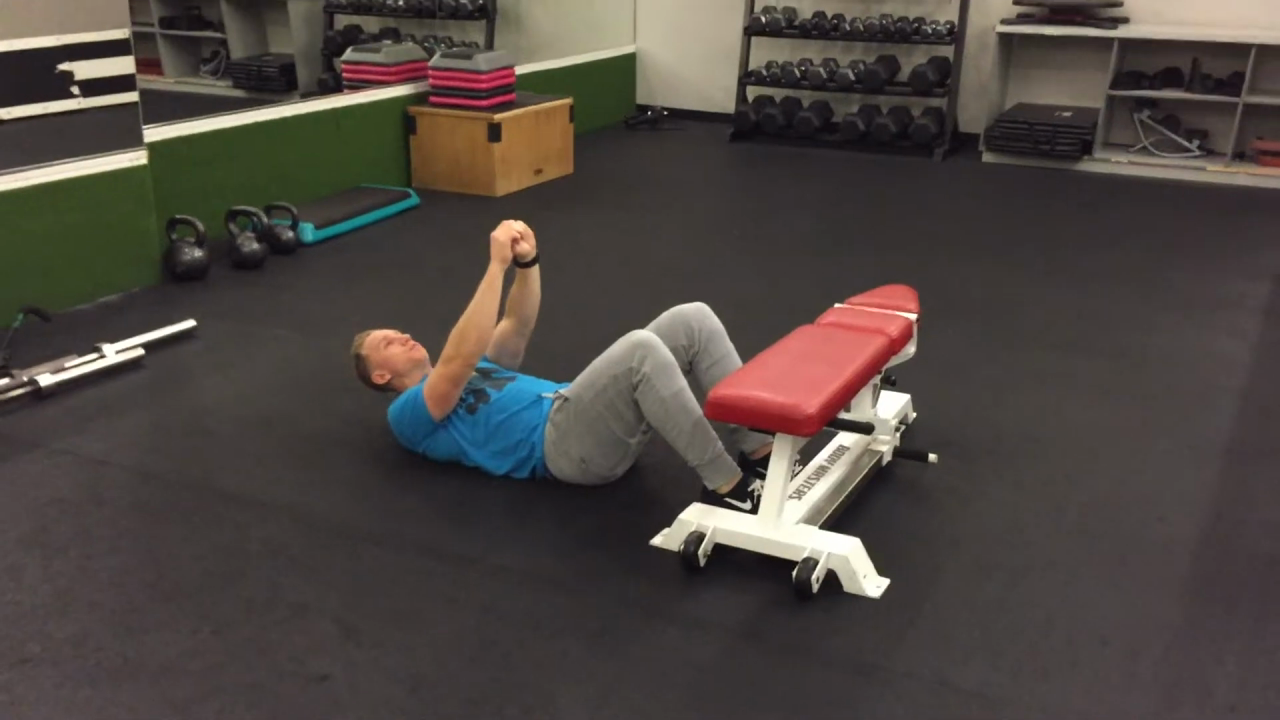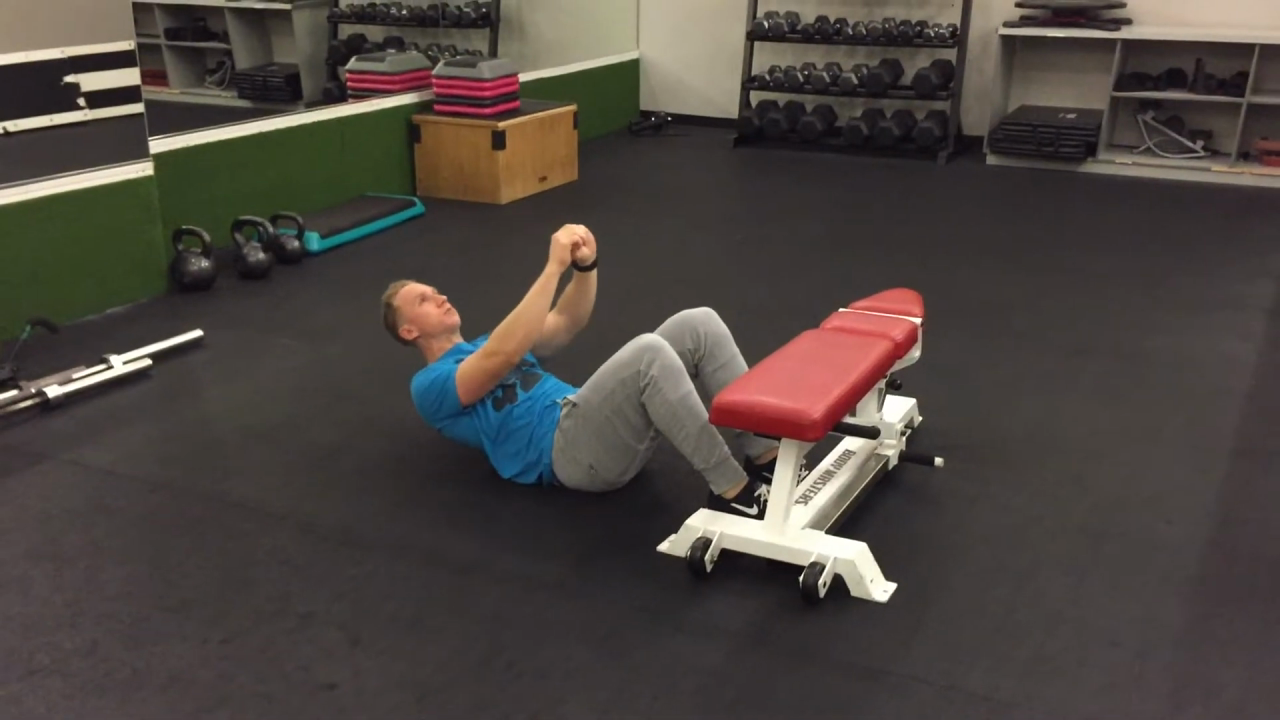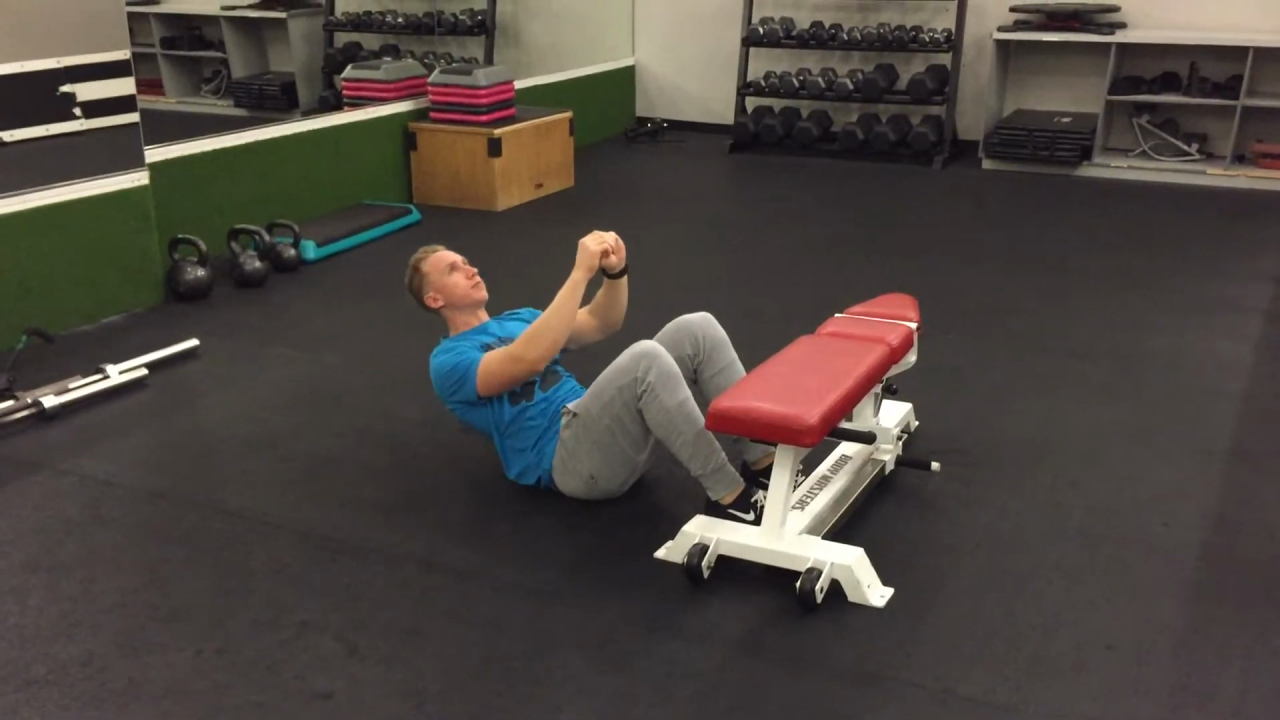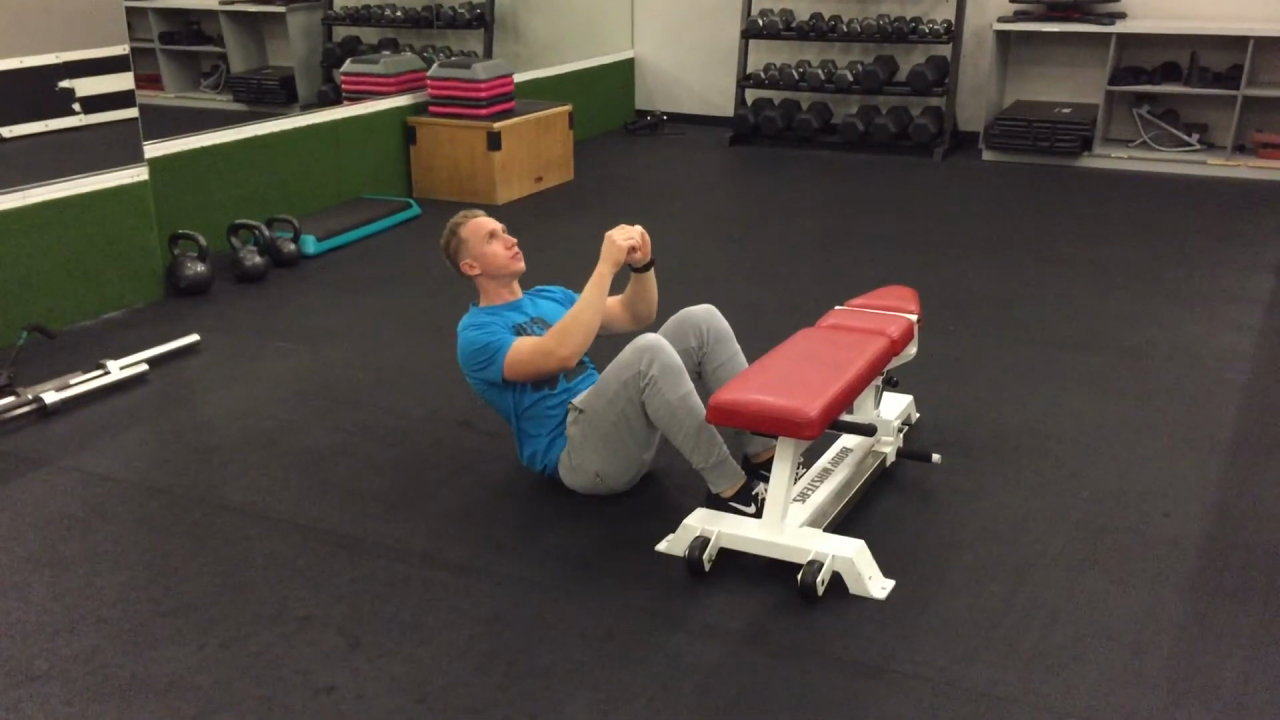
dt=0.7s
person 1, frame 1
left shoulder: (468, 378)
right shoulder: (409, 415)
left elbow: (517, 327)
right elbow: (459, 358)
left wrist: (527, 261)
right wrist: (497, 265)
left hip: (579, 414)
right hip: (561, 444)
left knee: (693, 320)
right knee: (641, 349)
left ankle: (758, 452)
right ankle: (726, 486)
person 1, frame 2
left shoulder: (485, 349)
right shoulder: (431, 387)
left elbow: (567, 324)
right elbow: (505, 354)
left wrist: (585, 264)
right wrist: (553, 267)
left hip: (596, 424)
right hip: (570, 451)
left knee: (698, 324)
right knee: (649, 352)
left ankle: (764, 458)
right ankle: (732, 492)
person 1, frame 3
left shoulder: (516, 320)
right shoulder: (449, 362)
left elbow: (602, 323)
right elbow: (530, 359)
left wrist: (614, 270)
right wrist: (580, 272)
left hip: (600, 428)
right hip: (568, 458)
left knee: (697, 329)
right knee: (646, 357)
left ankle: (762, 464)
right ankle: (729, 497)
person 1, frame 4
left shoulder: (548, 297)
right shoulder: (478, 335)
left elbow: (637, 316)
right elbow: (561, 354)
left wrist: (641, 264)
right wrist: (606, 267)
left hip: (615, 417)
right hip: (577, 452)
left knee: (701, 321)
right knee: (649, 351)
left ankle: (763, 457)
right ankle: (730, 490)
